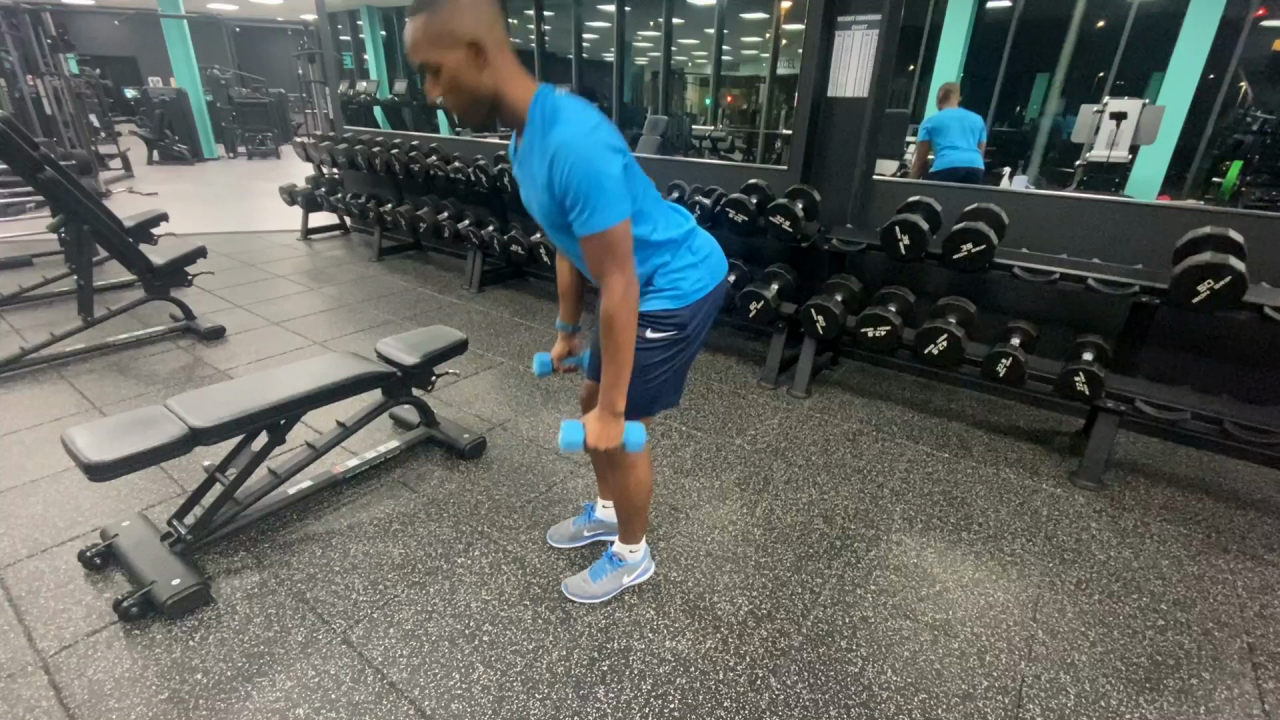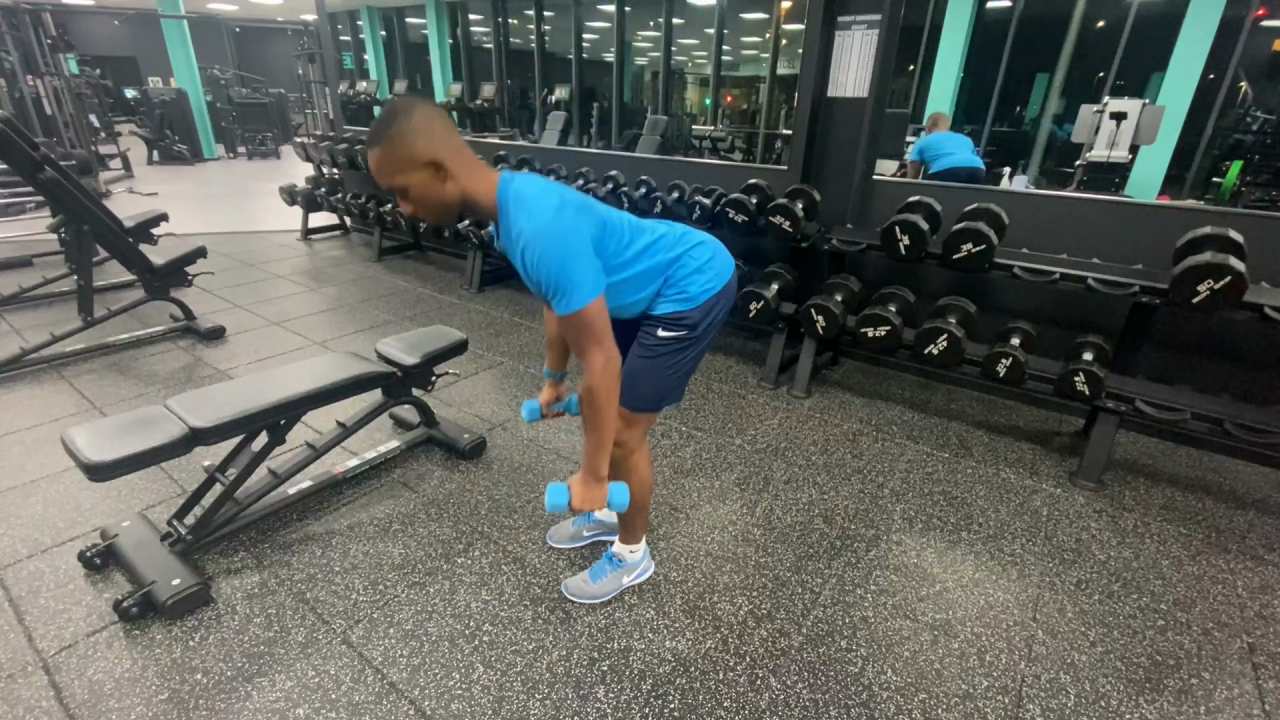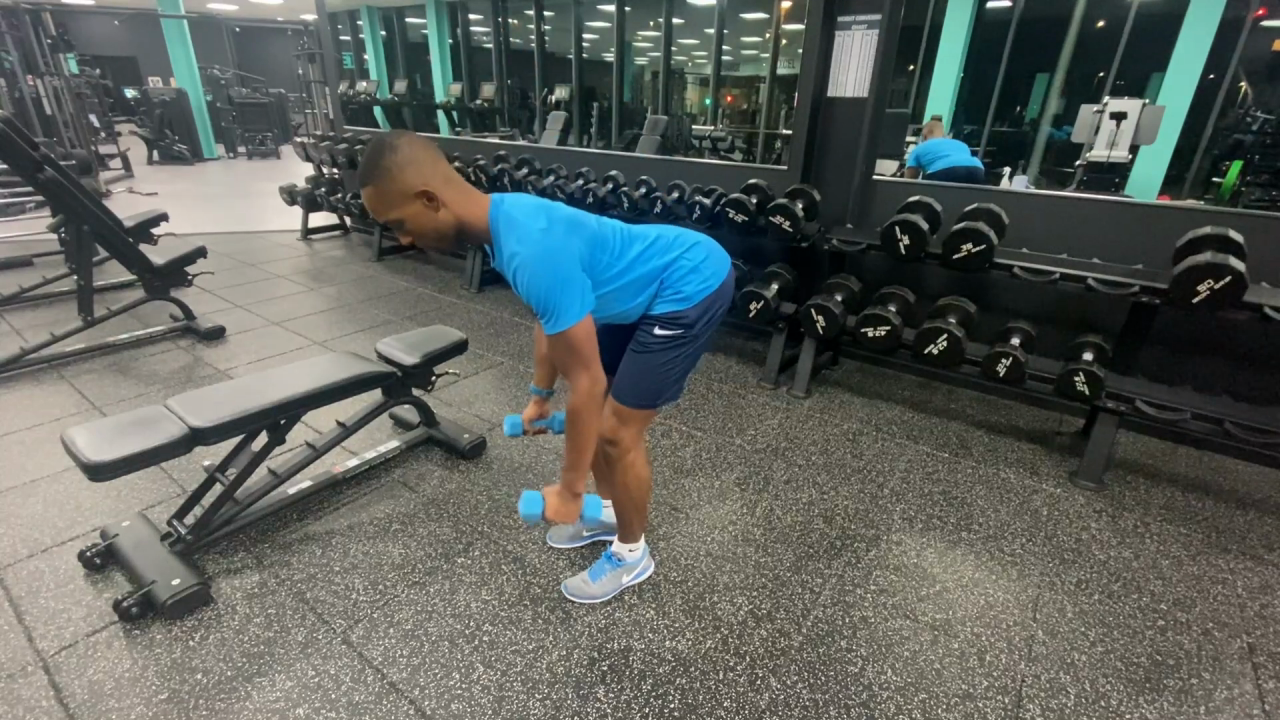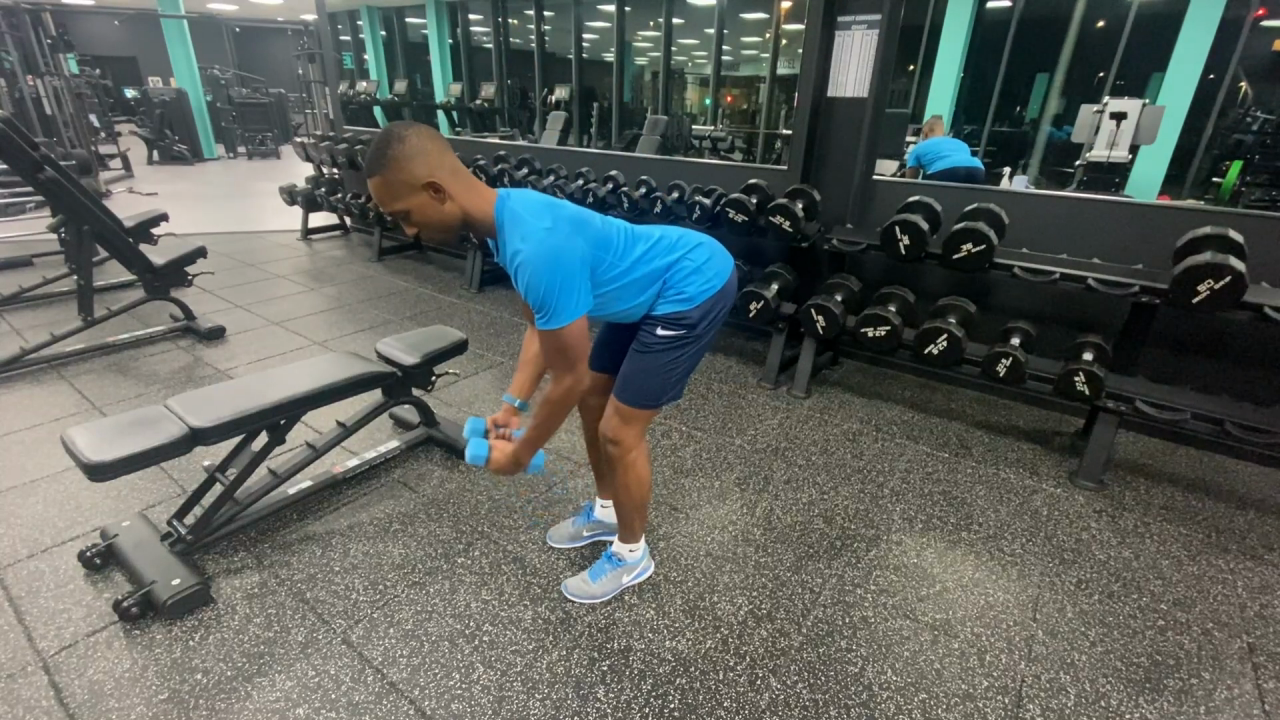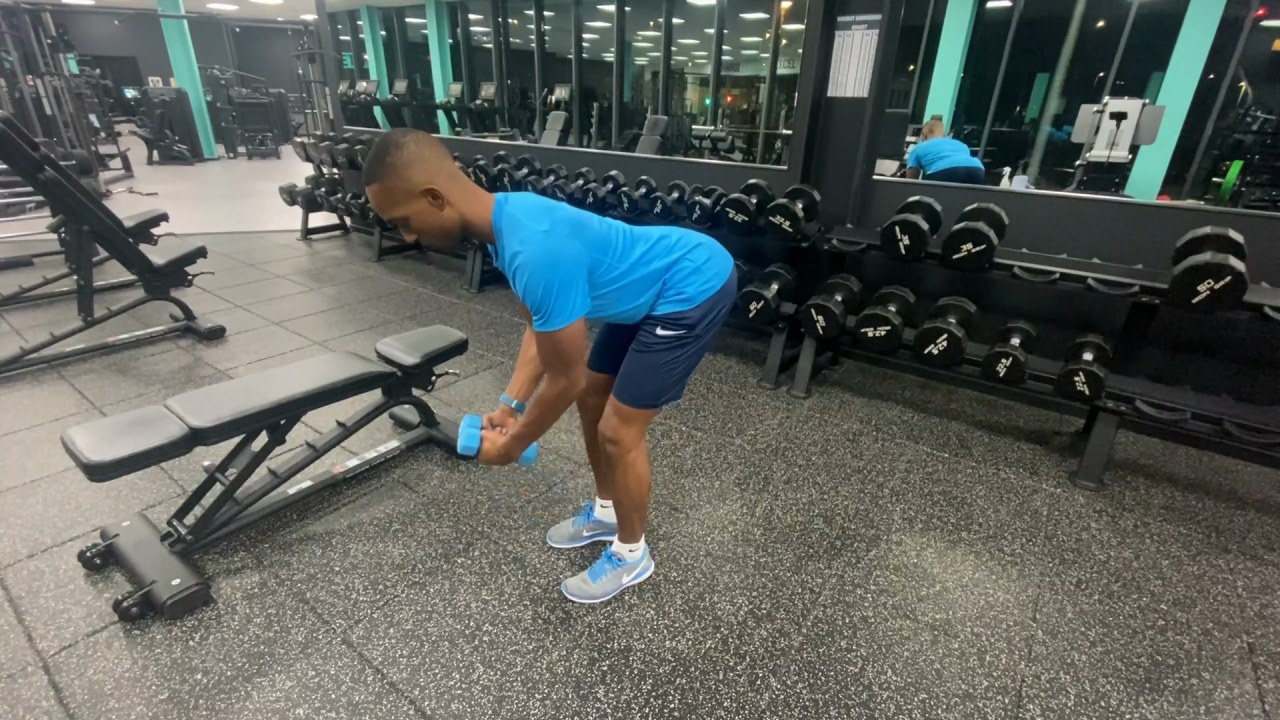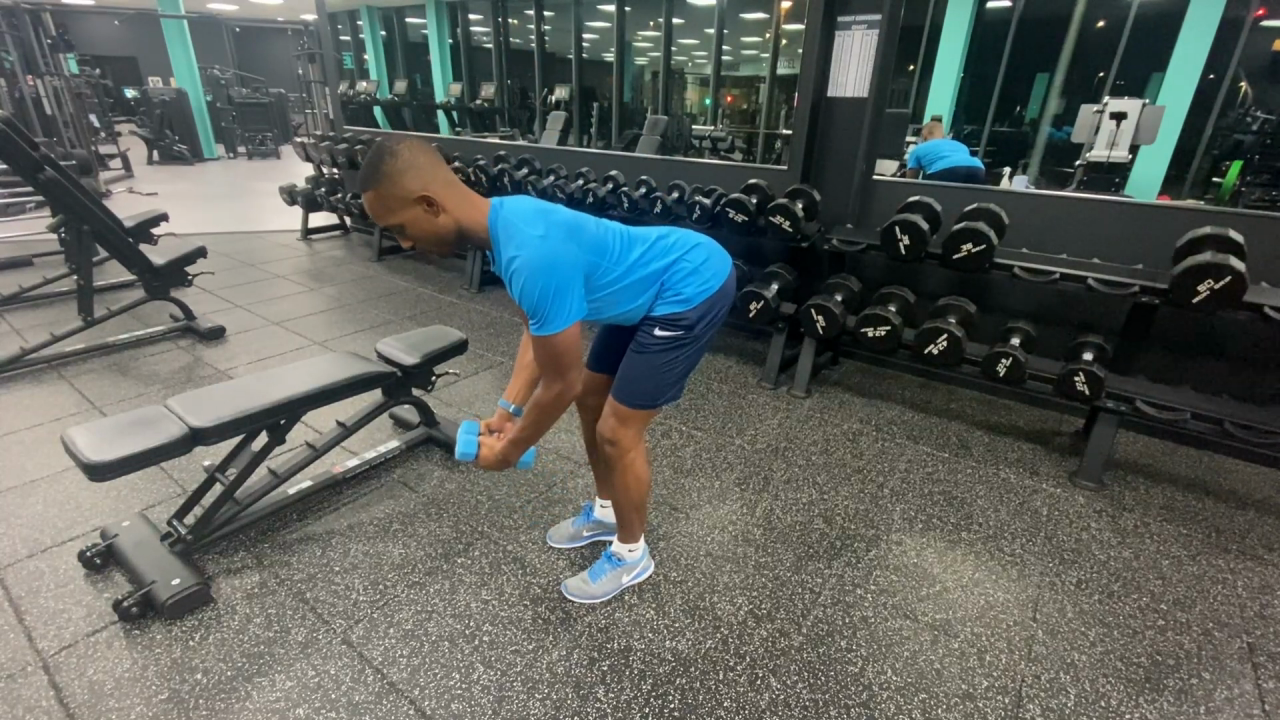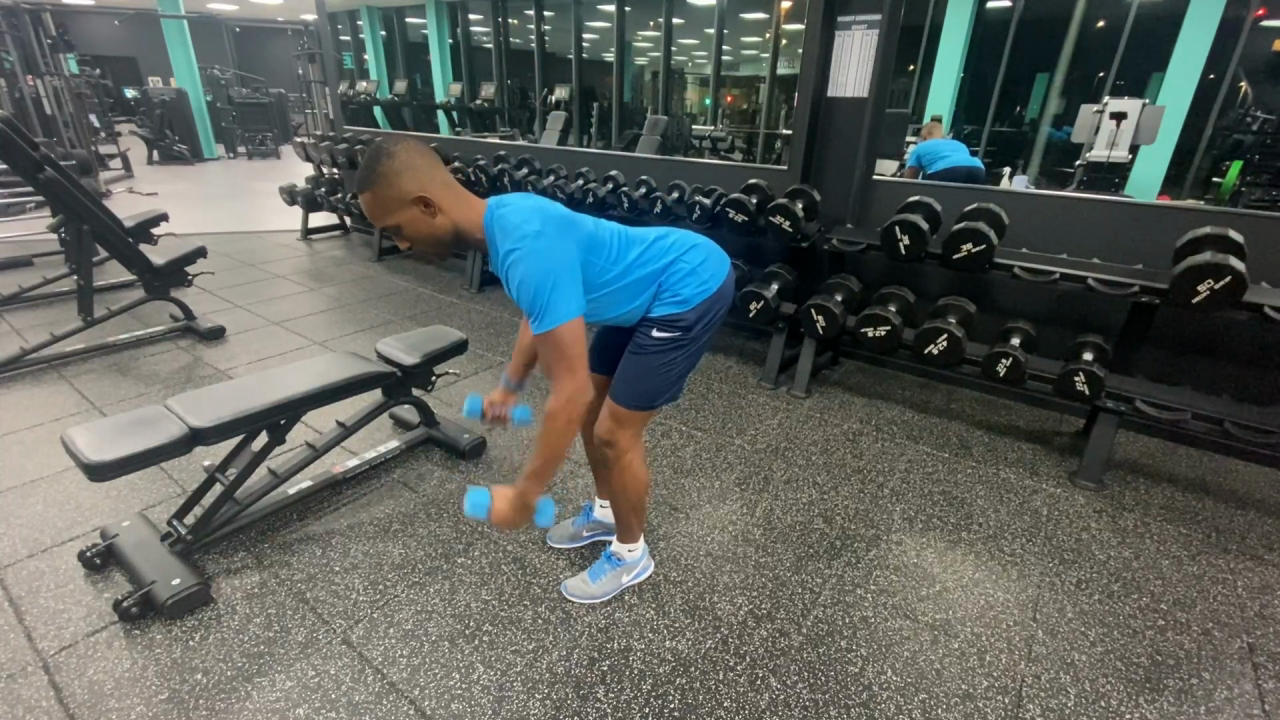
dt=0.4s
person 1, frame 1
left shoulder: (572, 143)
right shoulder: (530, 134)
left elbow: (619, 286)
right elbow: (569, 245)
left wrist: (612, 411)
right wrist: (566, 330)
left hip: (675, 286)
right hip: (643, 284)
left knee: (617, 434)
right knee: (590, 404)
left ankle: (631, 555)
right ankle: (607, 510)
person 1, frame 2
left shoulder: (541, 230)
right shoulder: (510, 201)
left elbow: (602, 360)
right elbow: (559, 301)
left wrist: (593, 473)
right wrist: (553, 379)
left hip: (691, 288)
right hip: (657, 284)
left knee: (621, 431)
right knee: (595, 404)
left ankle: (631, 555)
right ankle: (606, 513)
person 1, frame 3
left shoulder: (533, 250)
right shoulder: (506, 217)
left elbow: (587, 382)
right elbow: (550, 319)
left wrist: (569, 488)
right wrist: (539, 396)
left hip: (690, 287)
right hip: (655, 282)
left knee: (616, 428)
right knee: (600, 408)
left ankle: (631, 554)
right ankle: (607, 511)
person 1, frame 4
left shoulder: (538, 247)
right shoulder: (508, 214)
left elbow: (569, 378)
right elbow: (543, 326)
left wrist: (518, 453)
right wrist: (512, 405)
left hip: (692, 288)
right hip: (653, 285)
left knee: (619, 430)
right knee: (593, 400)
left ankle: (631, 554)
right ankle: (606, 511)
person 1, frame 5
left shoulder: (537, 250)
right shoulder: (507, 217)
left elbow: (565, 379)
right elbow: (543, 327)
left wrist: (510, 446)
right wrist: (510, 405)
left hip: (692, 288)
right hip: (654, 285)
left knee: (618, 430)
right knee: (592, 399)
left ankle: (631, 554)
right ankle: (605, 511)
person 1, frame 6
left shoulder: (533, 254)
right shoulder: (504, 220)
left elbow: (560, 384)
right elbow: (540, 329)
left wrist: (509, 451)
right wrist: (508, 410)
left hip: (691, 288)
right hip: (654, 284)
left knee: (617, 430)
right knee: (591, 399)
left ankle: (631, 553)
right ankle: (606, 511)
person 1, frame 7
left shoulder: (527, 248)
right shoulder: (502, 217)
left elbow: (571, 389)
right elbow: (541, 314)
left wrist: (524, 495)
right wrist: (508, 387)
left hip: (689, 289)
right hip: (652, 286)
left knee: (615, 431)
right knee: (593, 405)
left ankle: (630, 553)
right ankle: (606, 511)
